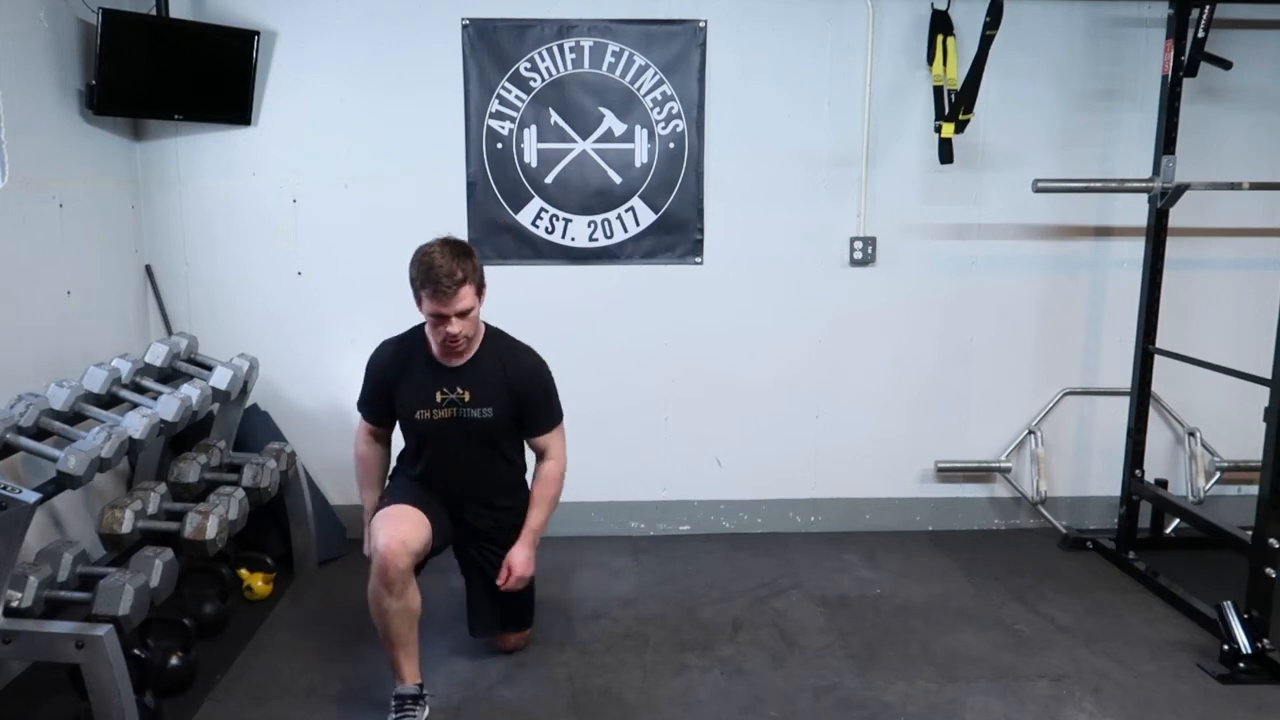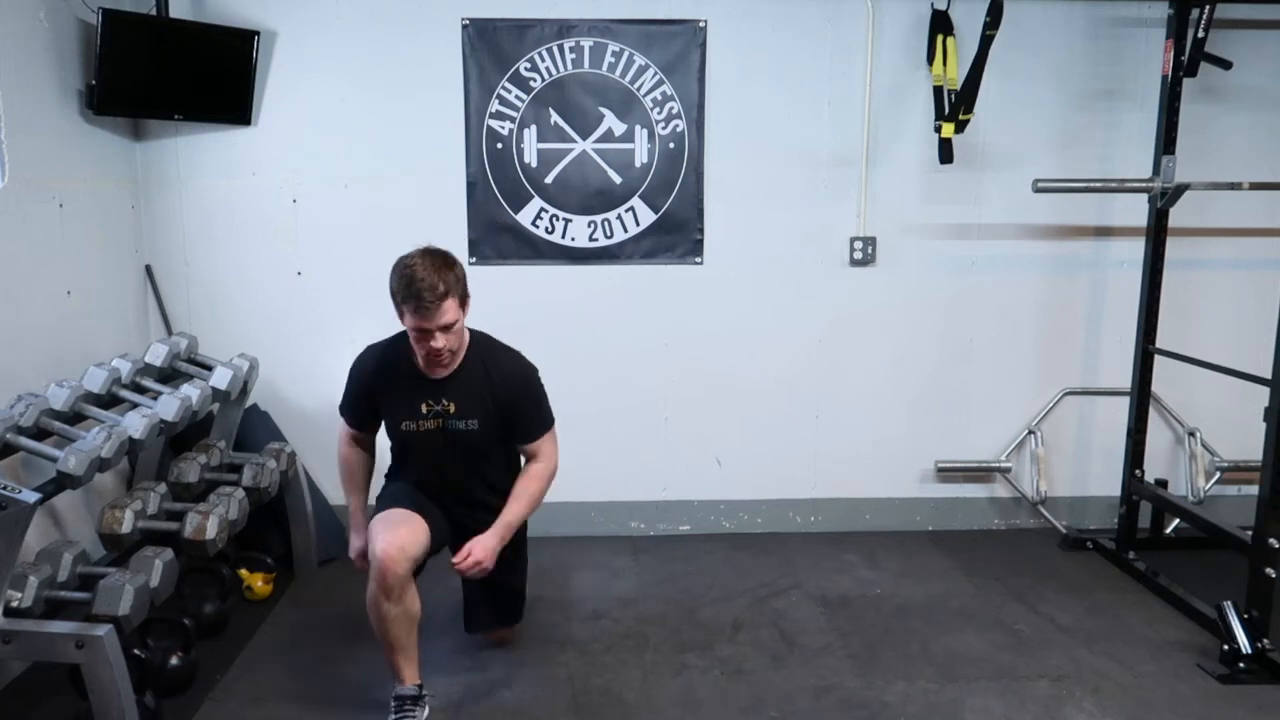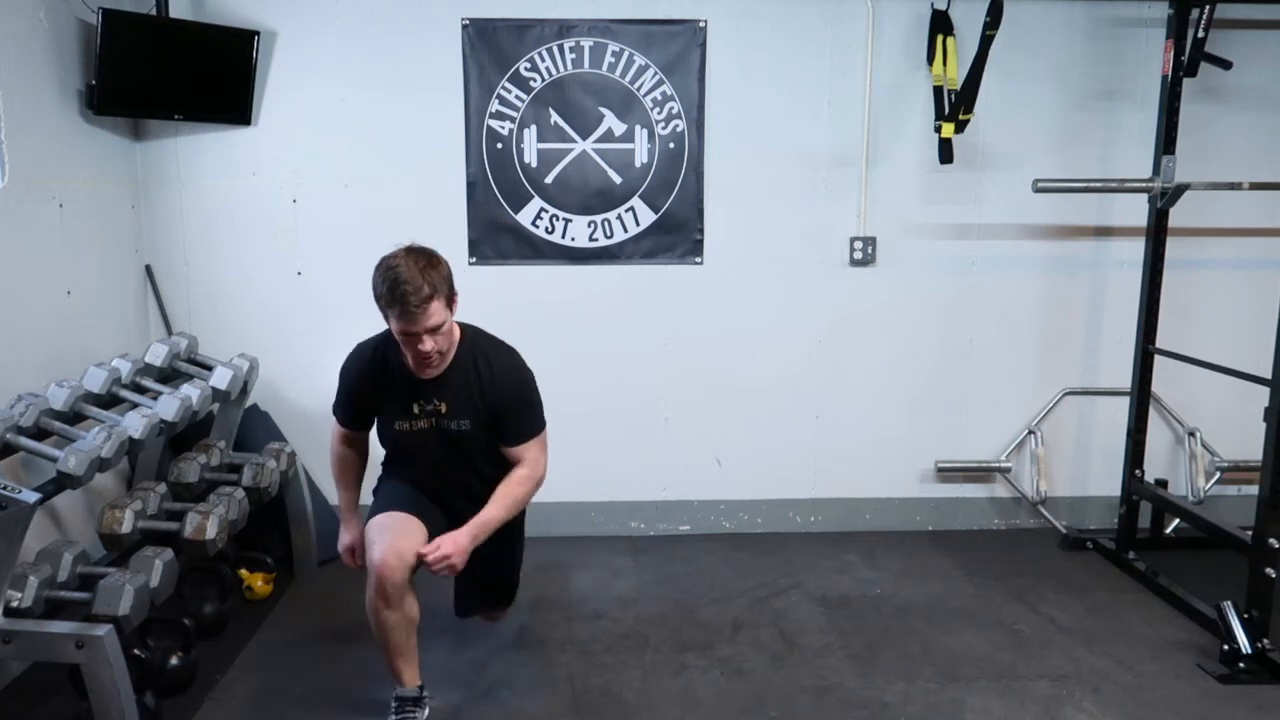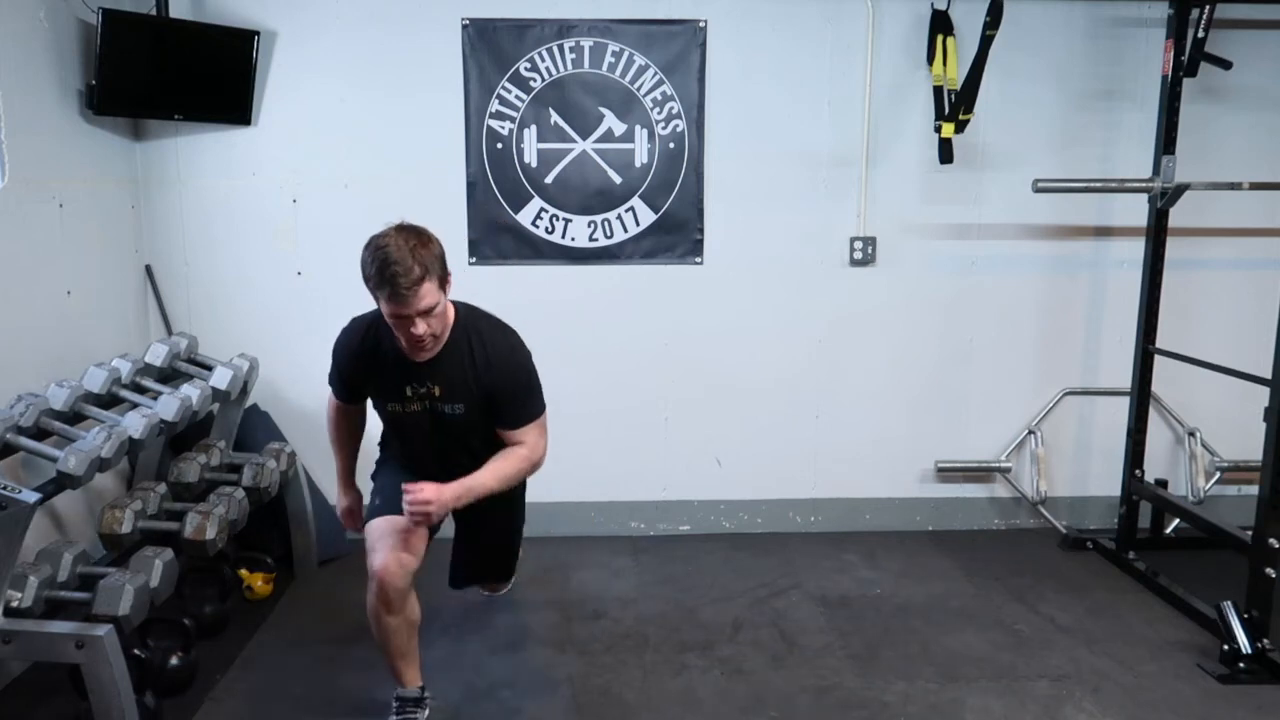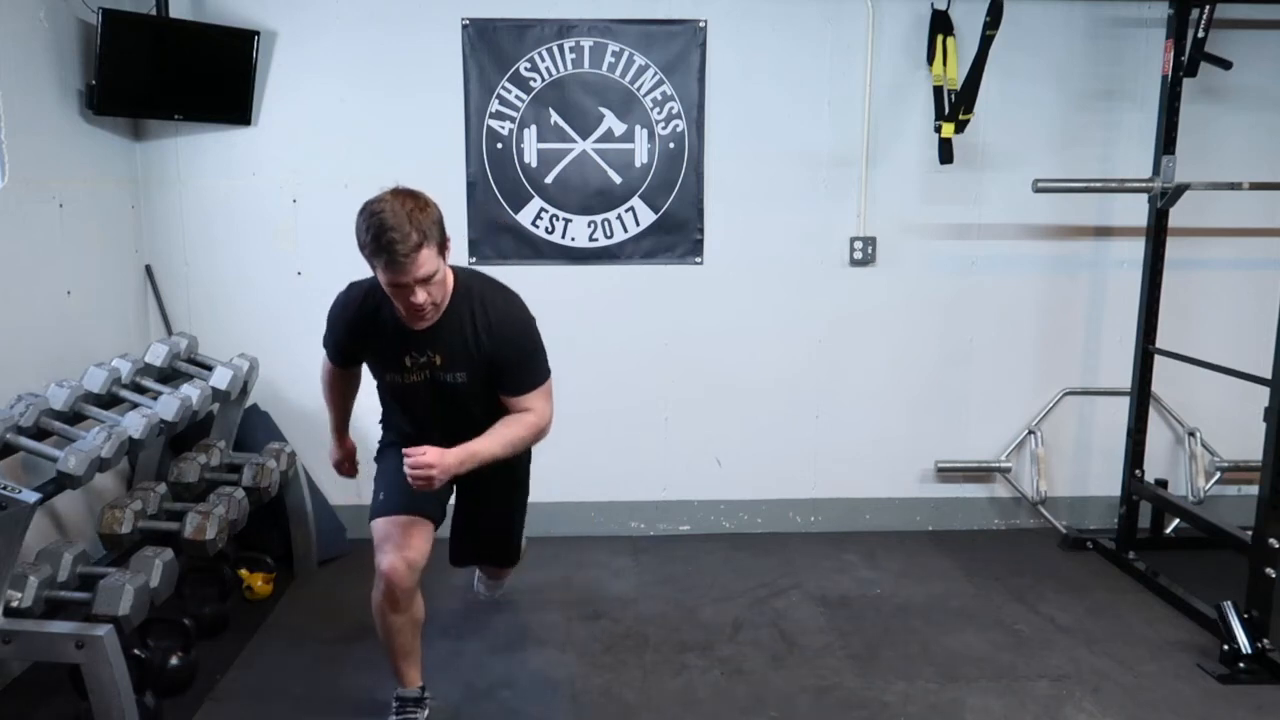
dt=0.1s
person 1, frame 1
left shoulder: (522, 367)
right shoulder: (390, 361)
left elbow: (551, 456)
right elbow: (371, 438)
left wrist: (528, 542)
right wrist: (371, 518)
left hip: (498, 509)
right hip: (422, 491)
left knee: (510, 640)
right knee: (389, 551)
left ankle: (478, 570)
person 1, frame 2
left shoulder: (510, 372)
right shoulder: (374, 368)
left elbow: (543, 460)
right elbow: (355, 443)
left wrist: (496, 537)
right wrist: (359, 523)
left hip: (491, 507)
right hip: (415, 492)
left knee: (499, 632)
right knee: (388, 559)
person 1, frame 3
left shoulder: (502, 369)
right shoulder: (365, 366)
left elbow: (530, 465)
right elbow: (348, 441)
left wrist: (470, 536)
right wrist: (349, 520)
left hip: (486, 501)
right hip: (410, 488)
left knee: (491, 609)
right knee: (385, 564)
left ankle: (480, 588)
person 1, frame 4
left shoulder: (497, 346)
right shoulder: (358, 343)
left elbow: (529, 448)
right elbow: (344, 409)
left wrist: (455, 496)
right wrist: (346, 482)
left hip: (486, 473)
right hip: (409, 467)
left knee: (491, 583)
right knee: (386, 571)
left ankle: (483, 563)
person 1, frame 5
left shoulder: (500, 312)
right shoulder: (354, 311)
left elbow: (535, 415)
right elbow: (338, 371)
left wrist: (456, 461)
right wrist: (339, 437)
left hip: (489, 452)
right hip: (410, 443)
left knee: (497, 564)
right knee: (395, 570)
left ankle: (490, 558)
